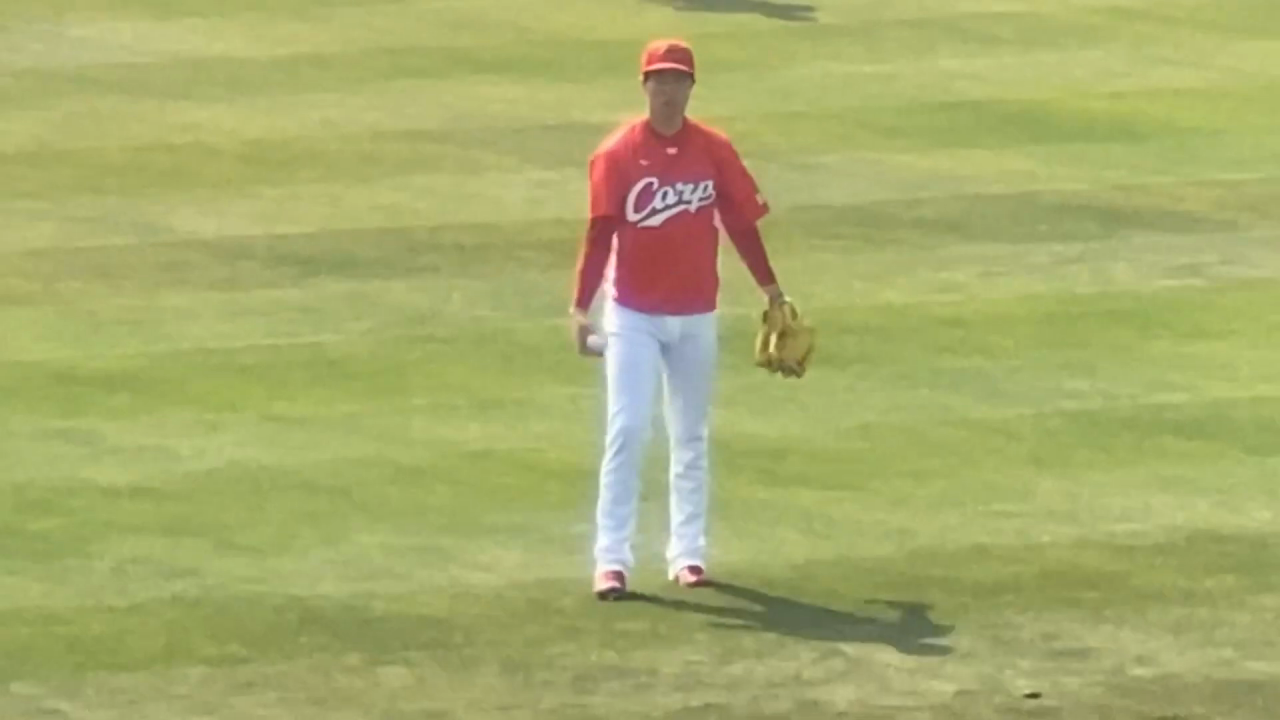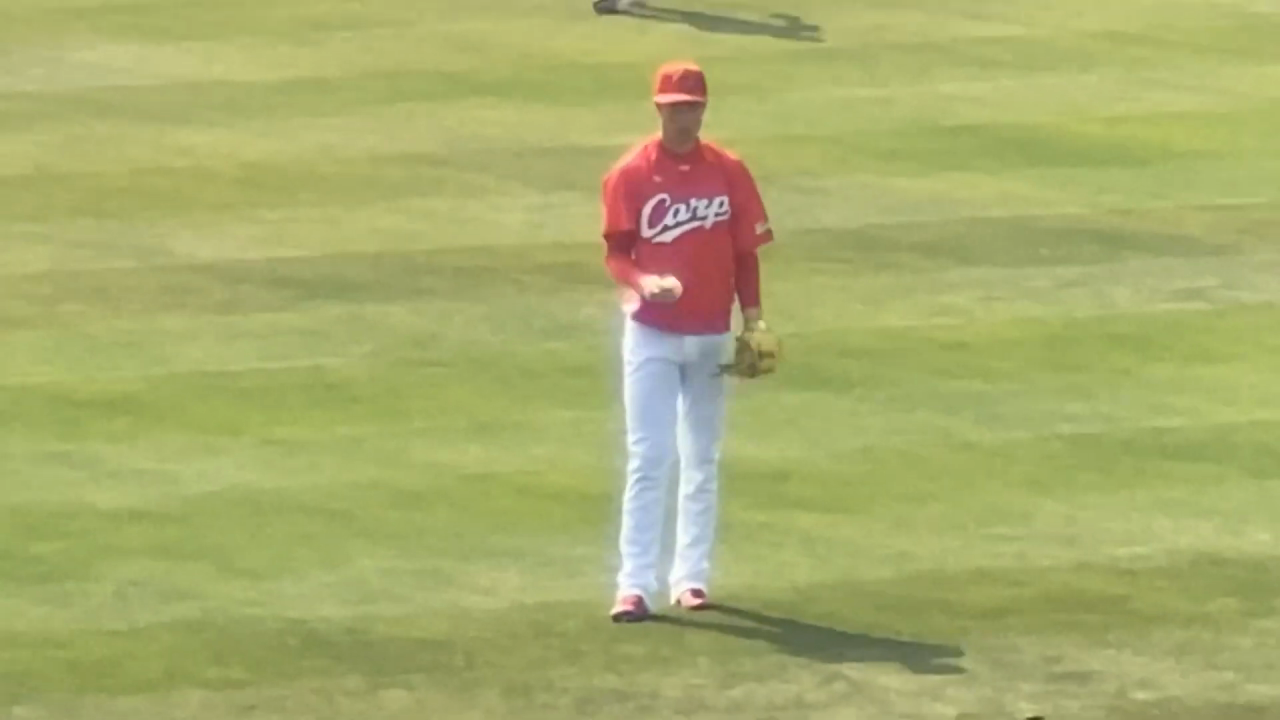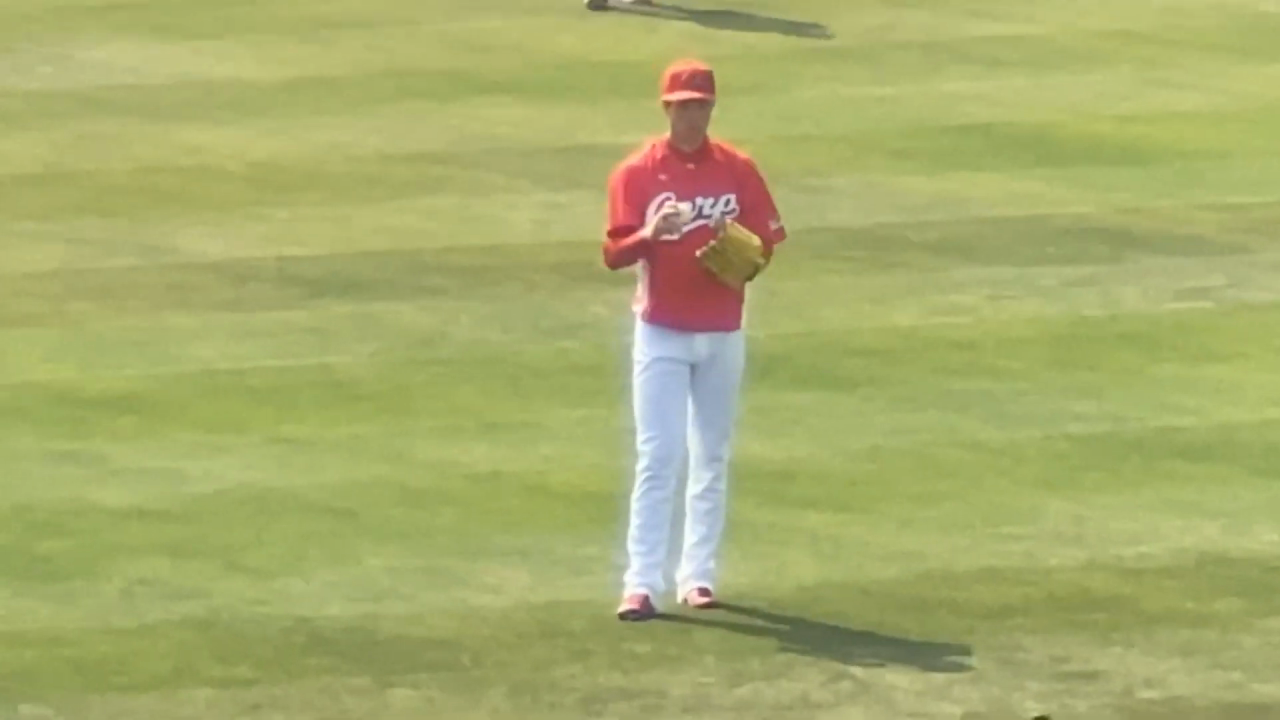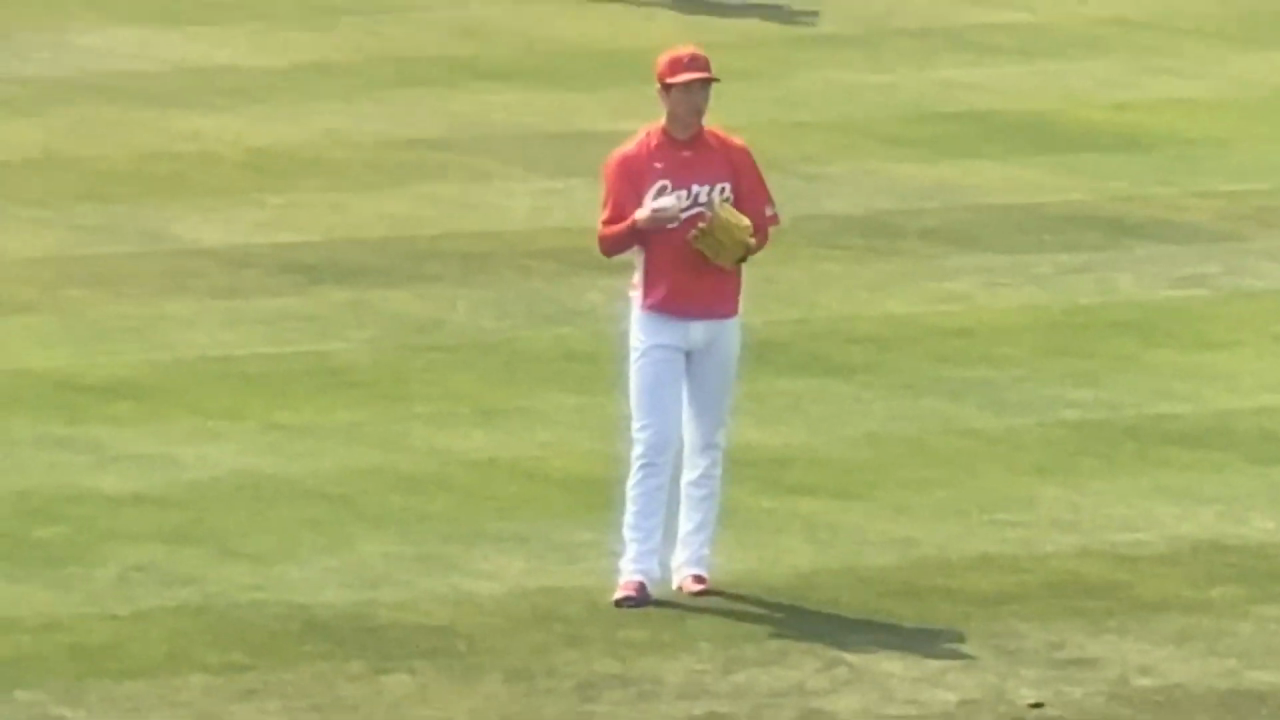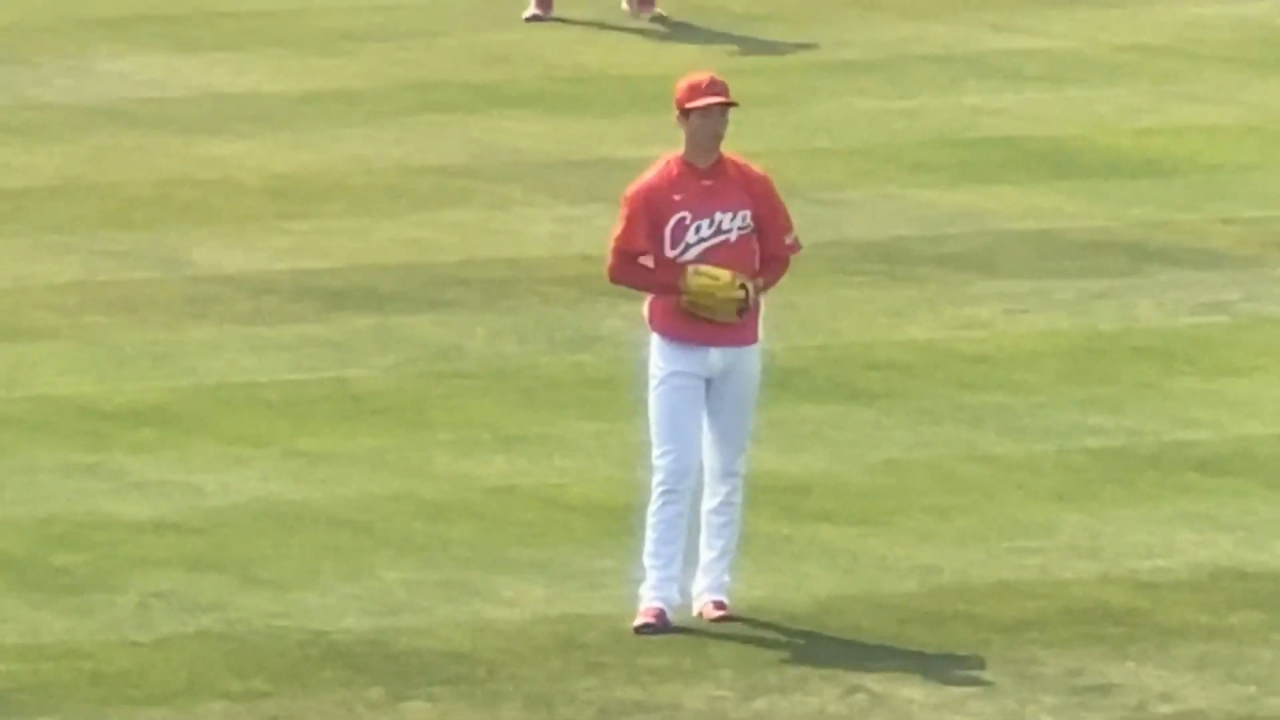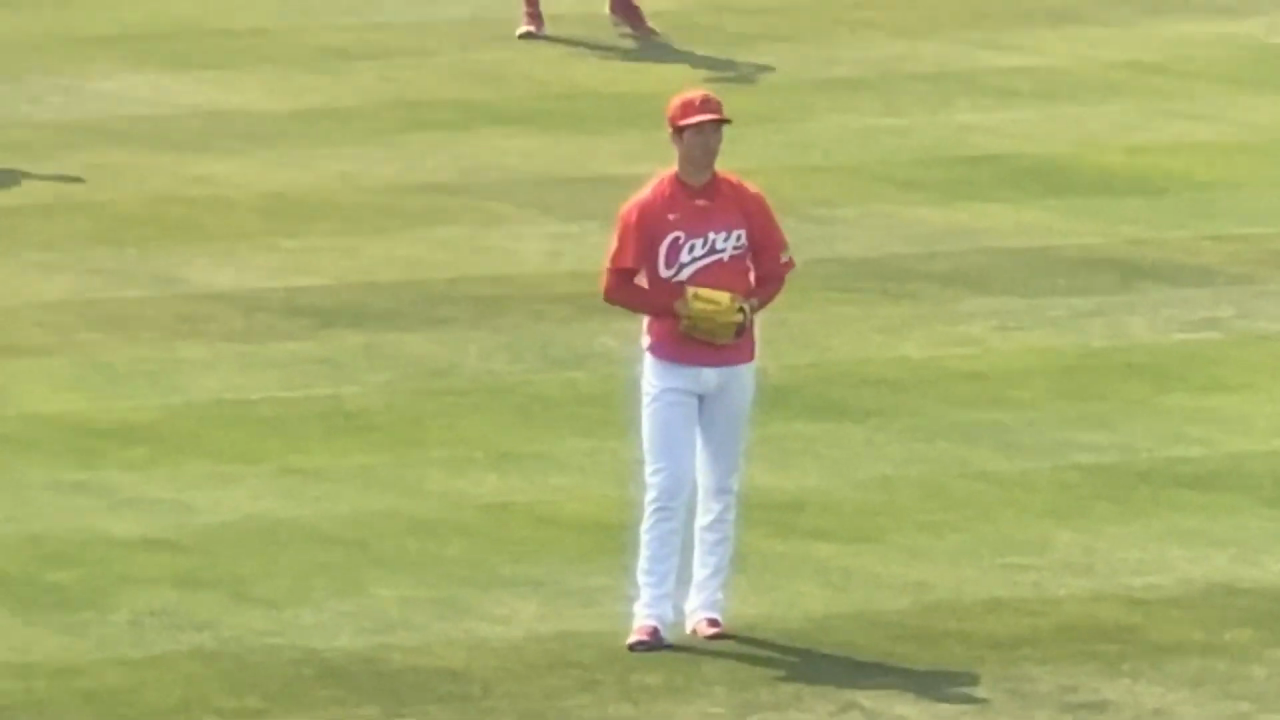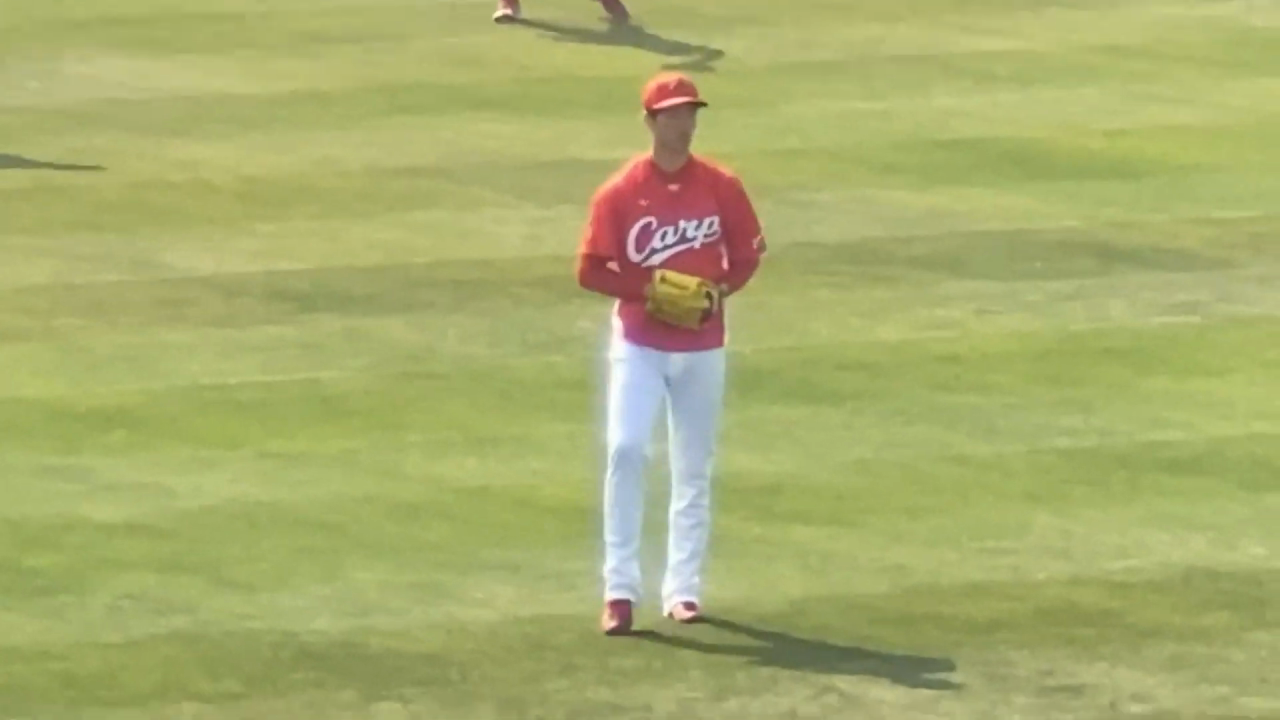
dt=0.4s
person 1, frame 1
left shoulder: (715, 149)
right shoulder: (615, 154)
left elbow: (742, 222)
right elbow: (599, 235)
left wrist: (771, 290)
right wrist: (580, 308)
left hip: (697, 315)
right hip: (633, 313)
left knee: (691, 439)
right knee: (626, 430)
left ankle: (688, 552)
right ankle: (611, 557)
person 1, frame 2
left shoulder: (729, 170)
right shoulder: (629, 173)
left elbow: (745, 252)
right elbow: (616, 253)
left wrist: (752, 314)
right wrist: (641, 285)
left hip: (712, 335)
right hip: (651, 333)
left knee: (702, 460)
right knee: (649, 459)
left ankle: (690, 576)
right ankle: (635, 584)
person 1, frame 3
left shoulder: (738, 168)
right shoulder: (635, 172)
left elbow: (765, 244)
right elbow: (613, 254)
right wrist: (651, 233)
left hip: (723, 333)
right hip: (661, 333)
left knee: (712, 458)
right knee: (658, 457)
left ankle: (698, 575)
right ankle: (641, 582)
person 1, frame 4
left shoulder: (733, 154)
right shoulder: (630, 159)
left elbow: (760, 230)
right elbow: (608, 242)
right wrist: (642, 221)
left hip: (719, 319)
right hip: (657, 318)
left knee: (707, 444)
right knee: (653, 443)
left ankle: (692, 562)
right ankle: (637, 569)
person 1, frame 5
left shoulder: (752, 183)
right shoulder: (651, 189)
left elbow: (779, 255)
right elbow: (620, 268)
left wrist: (754, 286)
right wrist: (677, 282)
left hip: (739, 346)
right hip: (677, 347)
left knee: (727, 471)
right knee: (674, 470)
left ankle: (713, 589)
right ankle: (657, 595)
person 1, frame 6
left shoulder: (746, 201)
right shoulder: (646, 207)
left elbow: (774, 272)
right elbow: (616, 287)
left wrist: (749, 306)
right wrist: (676, 306)
left hip: (733, 365)
right hip: (671, 366)
left knee: (721, 488)
right knee: (667, 488)
left ankle: (706, 606)
right ankle: (652, 614)
person 1, frame 7
left shoulder: (722, 186)
right shoulder: (619, 191)
left elbow: (748, 256)
right elbow: (590, 271)
left wrist: (720, 291)
right wrist: (647, 290)
left hip: (702, 349)
right hip: (639, 344)
left knee: (694, 471)
right knee: (627, 449)
left ankle: (683, 589)
right ankle: (620, 586)
